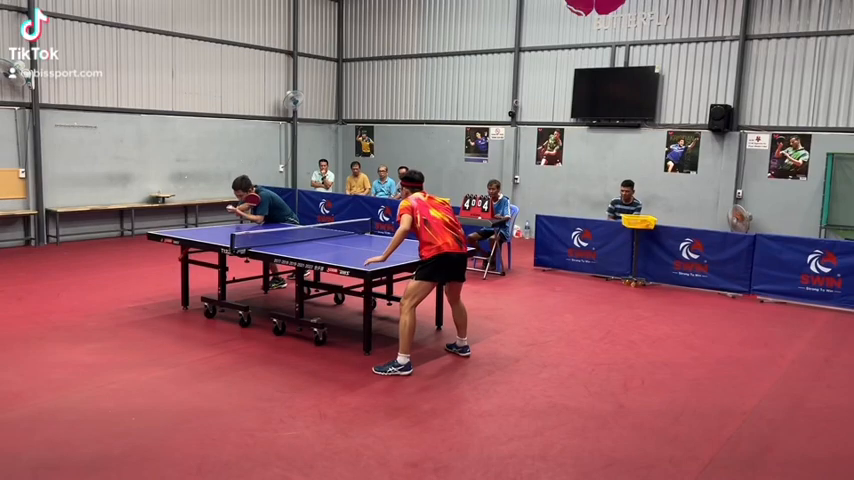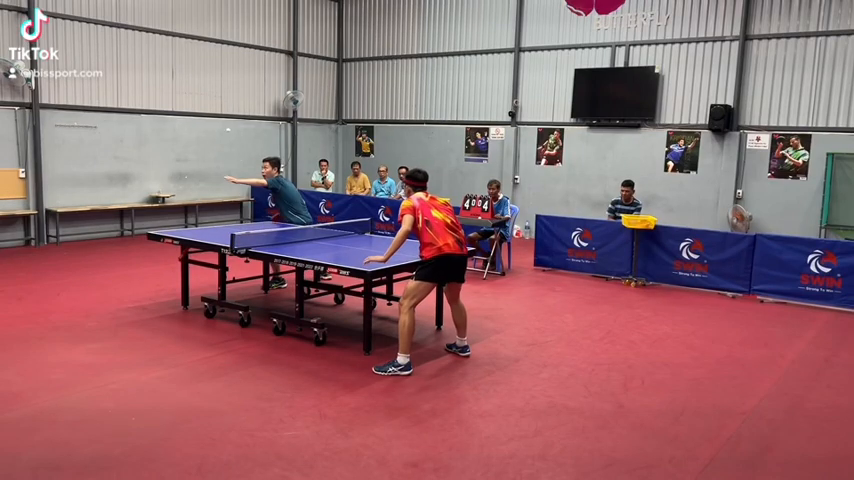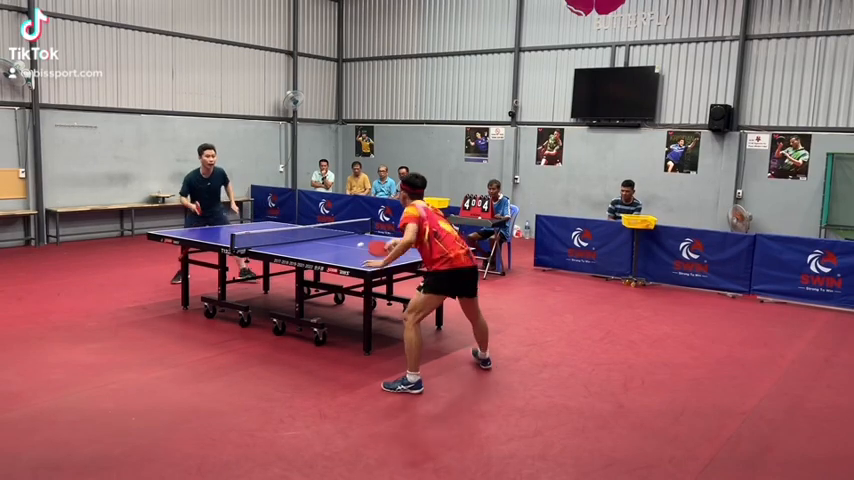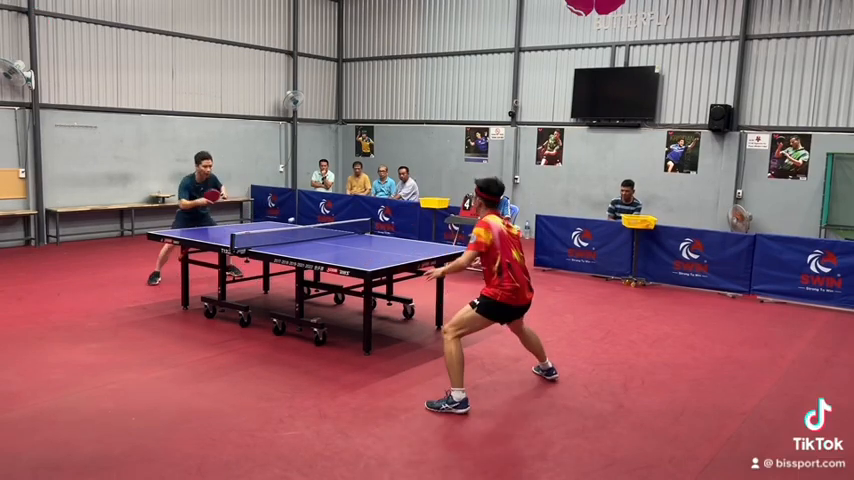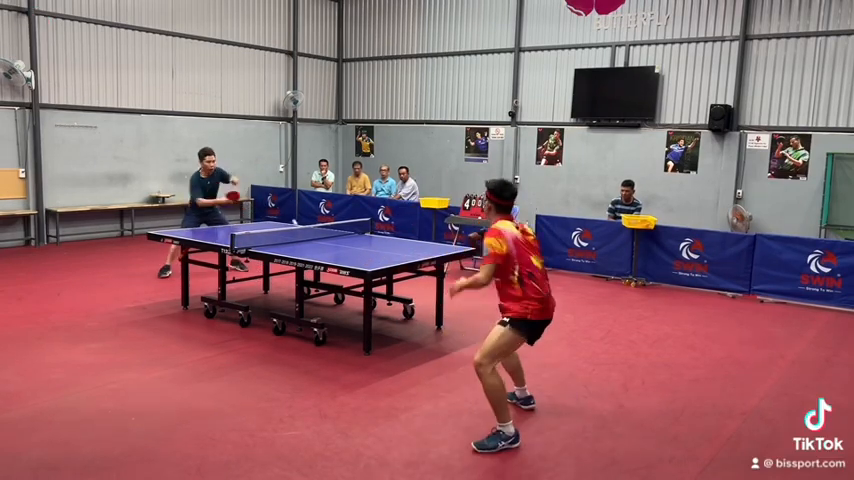
dt=1s
person 1, frame 1
left shoulder: (408, 203)
right shoulder: (441, 201)
left elbow: (405, 228)
left wrist: (384, 256)
left hip: (438, 256)
right hip: (460, 252)
left knee: (407, 304)
right knee: (454, 299)
left ankle: (403, 362)
right ankle: (462, 345)
person 1, frame 2
left shoulder: (410, 203)
right shoulder: (442, 202)
left elbow: (406, 229)
left wrist: (385, 257)
left hip: (438, 256)
right hip: (460, 254)
left knee: (406, 304)
right knee: (454, 299)
left ankle: (403, 362)
right ankle: (462, 344)
person 1, frame 3
left shoulder: (412, 210)
right shoulder: (432, 211)
left elbow: (410, 239)
left wrist: (384, 262)
right wrist: (398, 243)
left hip: (445, 270)
right hip: (468, 265)
left knee: (411, 319)
right knee: (474, 315)
left ankle: (413, 379)
right ankle: (483, 357)
person 1, frame 4
left shoulder: (485, 225)
right shoulder: (507, 225)
left elbow: (465, 262)
left wrist: (441, 271)
right wrist: (473, 251)
left hip: (500, 296)
right hip: (522, 295)
left knee: (451, 332)
right knee: (519, 328)
left ankle: (458, 398)
right ankle: (547, 367)
person 1, frame 5
left shoulder: (497, 233)
right shoulder: (523, 230)
left elbow: (484, 279)
left wrist: (462, 284)
left hip: (527, 311)
right hip: (539, 307)
left knee: (483, 362)
right knee: (501, 346)
left ankle: (507, 432)
right ankle: (522, 394)
person 2, frame 1
left shoulder: (263, 195)
left elbow: (259, 219)
right elbow: (238, 211)
left wrist: (238, 211)
right wrist: (248, 204)
left hip: (288, 223)
right hip: (275, 223)
left ankle: (277, 279)
person 2, frame 2
left shoulder: (277, 181)
right shoulder: (285, 183)
left elbow: (260, 182)
right elbow: (302, 202)
left wrist: (237, 181)
left hip: (298, 224)
right hip: (306, 221)
left ankle: (278, 279)
person 2, frame 3
left shoulder: (220, 173)
right shoulder: (191, 177)
left elbow: (227, 184)
right elbow: (182, 198)
left wrist: (232, 202)
right wrist: (191, 206)
left hip: (216, 212)
right hip: (197, 214)
left ankle: (244, 270)
person 2, frame 4
left shoulder: (212, 178)
right shoulder: (186, 182)
left elbow: (221, 187)
right elbow: (183, 205)
left wrist: (223, 193)
right wrist: (197, 202)
left hip: (203, 216)
right hip: (185, 217)
right knee: (171, 243)
left ankle: (229, 266)
right ankle: (156, 273)
person 2, frame 5
left shoulder: (218, 172)
right shoulder: (195, 179)
left elbow: (231, 179)
right elbow: (200, 202)
left wrist: (234, 180)
right wrist: (218, 201)
left hip: (212, 211)
right hip: (195, 213)
left ankle: (235, 261)
right ankle: (167, 266)
